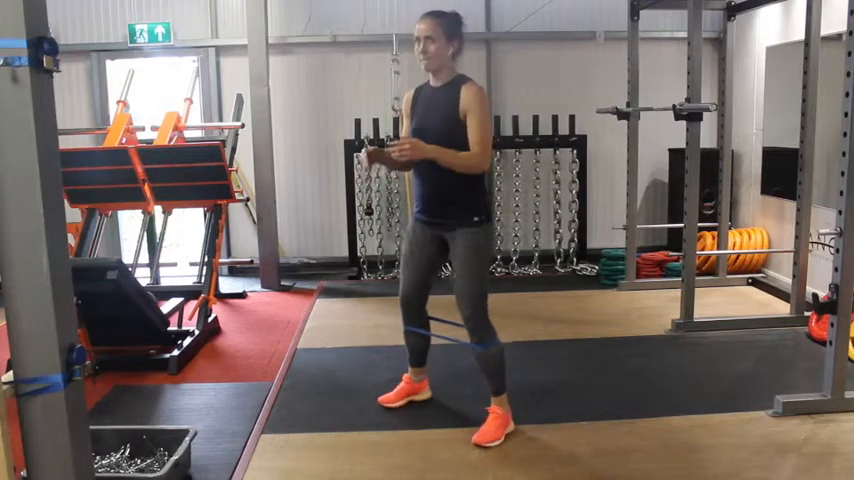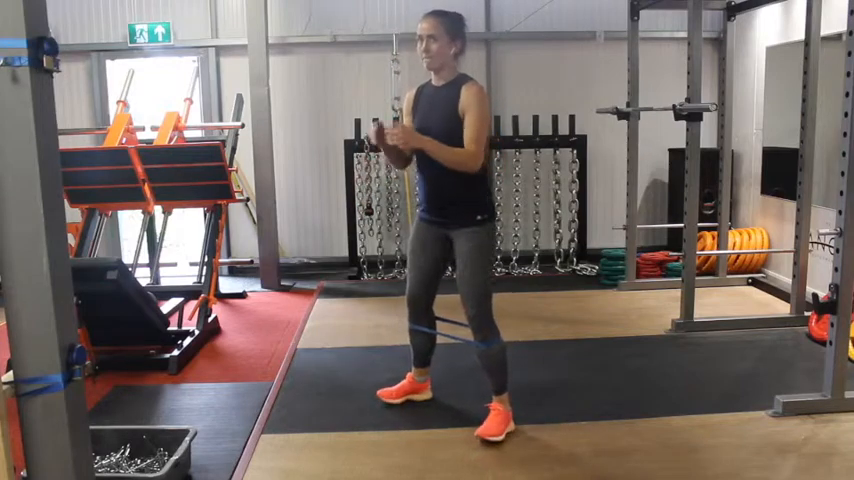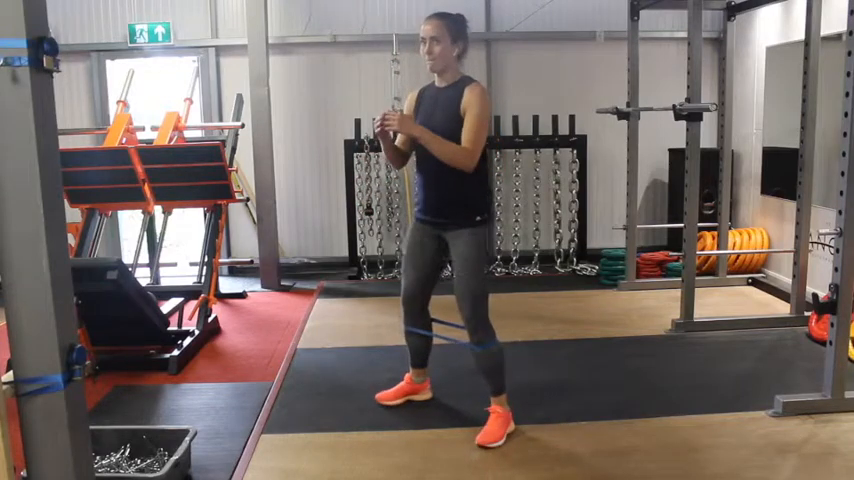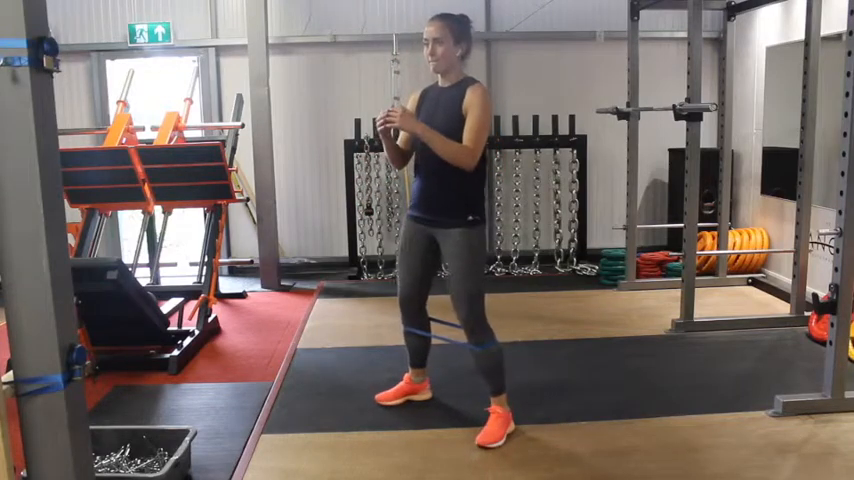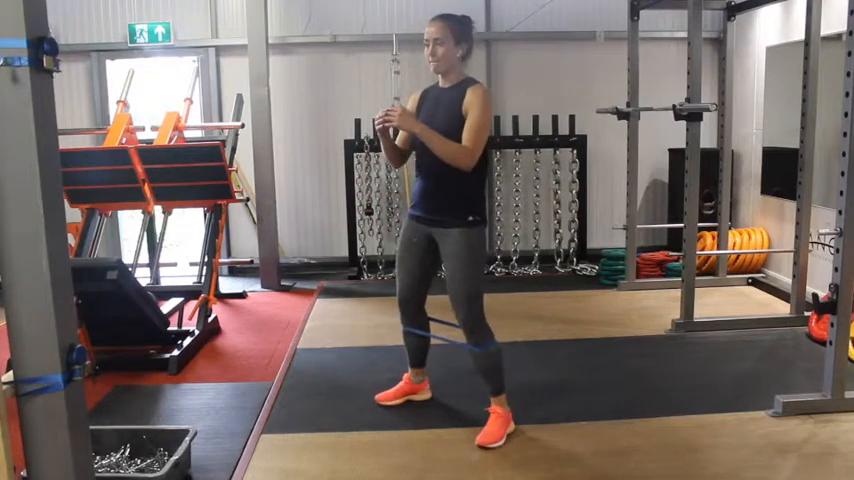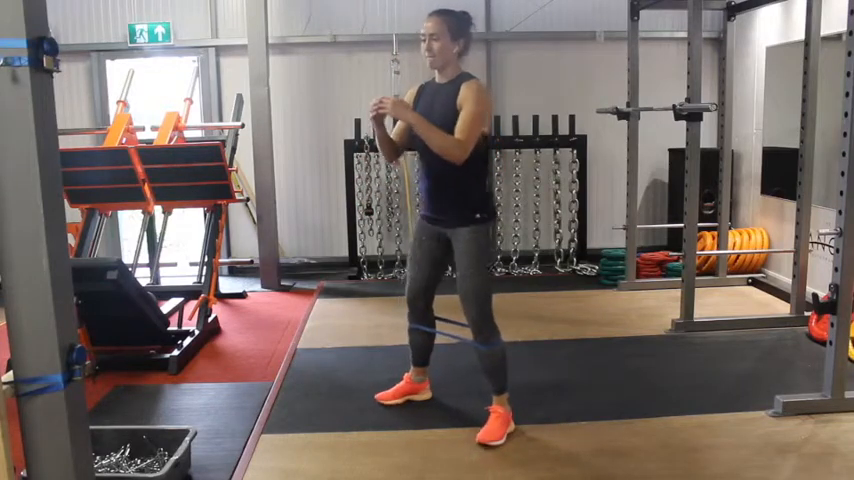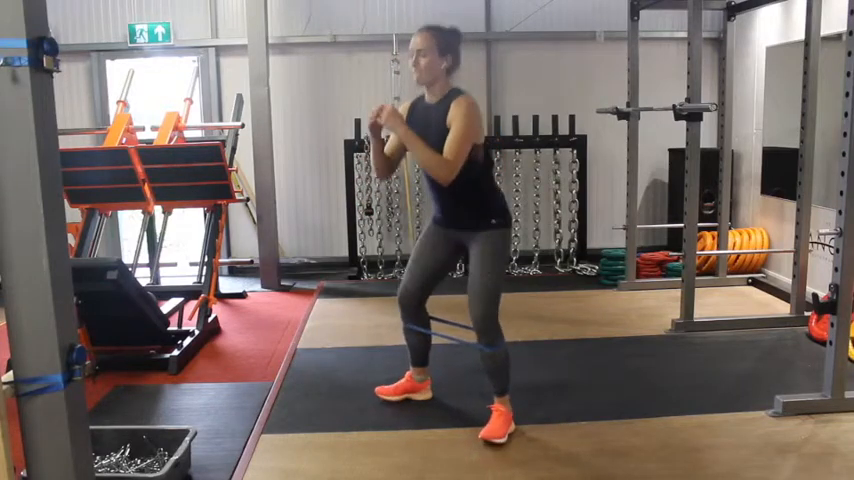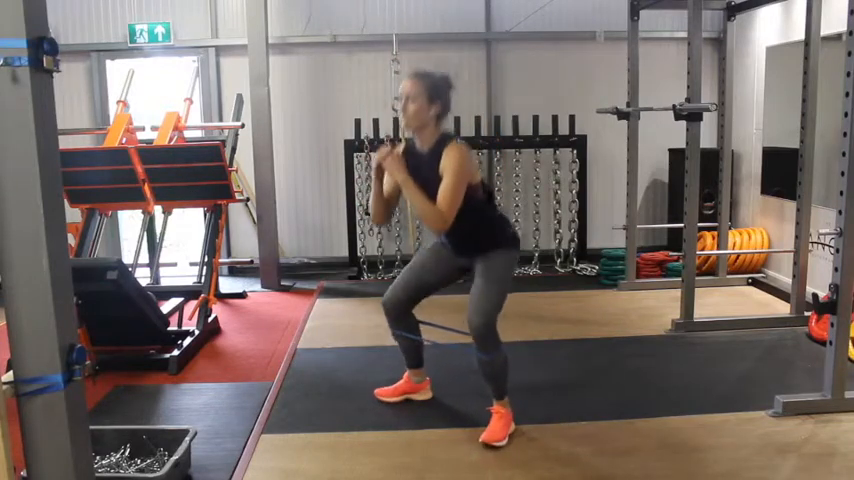
dt=0.2s
person 1, frame 1
left shoulder: (470, 93)
right shoulder: (413, 98)
left elbow: (481, 161)
left wrist: (429, 150)
right wrist: (382, 156)
left hip: (468, 221)
right hip: (426, 218)
left knee: (473, 313)
right knee: (410, 298)
left ankle: (500, 409)
right ankle: (416, 381)
person 1, frame 2
left shoulder: (471, 93)
right shoulder: (415, 96)
left elbow: (472, 161)
right elbow: (403, 162)
left wrist: (417, 139)
right wrist: (385, 143)
left hip: (472, 220)
right hip: (430, 218)
left knee: (477, 311)
right knee: (416, 298)
left ankle: (501, 408)
right ankle: (419, 380)
person 1, frame 3
left shoulder: (473, 94)
right shoulder: (417, 97)
left elbow: (467, 159)
right elbow: (400, 161)
left wrist: (416, 130)
right wrist: (385, 137)
left hip: (468, 222)
right hip: (426, 219)
left knee: (473, 314)
right knee: (412, 299)
left ankle: (501, 409)
right ankle: (418, 381)
person 1, frame 4
left shoulder: (475, 94)
right shoulder: (420, 97)
left elbow: (468, 157)
right elbow: (400, 161)
left wrist: (418, 127)
right wrist: (388, 135)
left hip: (461, 222)
right hip: (419, 218)
left knee: (470, 314)
right knee: (409, 300)
left ankle: (501, 409)
right ankle: (417, 381)
person 1, frame 5
left shoulder: (476, 95)
right shoulder: (421, 97)
left elbow: (466, 158)
right elbow: (398, 160)
left wrist: (415, 126)
right wrist: (385, 134)
left hip: (461, 223)
right hip: (419, 219)
left knee: (469, 315)
right knee: (408, 300)
left ankle: (501, 410)
right ankle: (416, 381)
person 1, frame 6
left shoulder: (472, 90)
right shoulder: (419, 93)
left elbow: (458, 152)
right elbow: (392, 154)
left wrist: (410, 117)
right wrist: (379, 123)
left hip: (472, 221)
right hip: (432, 218)
left knee: (477, 313)
right knee: (416, 297)
left ankle: (502, 408)
right ankle: (418, 380)
person 1, frame 7
left shoulder: (462, 107)
right shoulder: (411, 110)
left elbow: (445, 172)
right elbow: (382, 173)
left wrist: (403, 131)
right wrist: (378, 134)
left hip: (487, 225)
right hip: (446, 224)
left knee: (482, 316)
right knee: (409, 295)
left ankle: (502, 408)
right ankle: (418, 380)
person 1, frame 8
left shoulder: (454, 155)
right shoulder: (404, 153)
left elbow: (439, 223)
right elbow: (379, 218)
left wrist: (401, 176)
right wrist: (379, 176)
left hip: (495, 249)
right hip: (454, 246)
left knee: (480, 323)
right knee: (394, 301)
left ankle: (502, 409)
right ankle: (416, 381)
